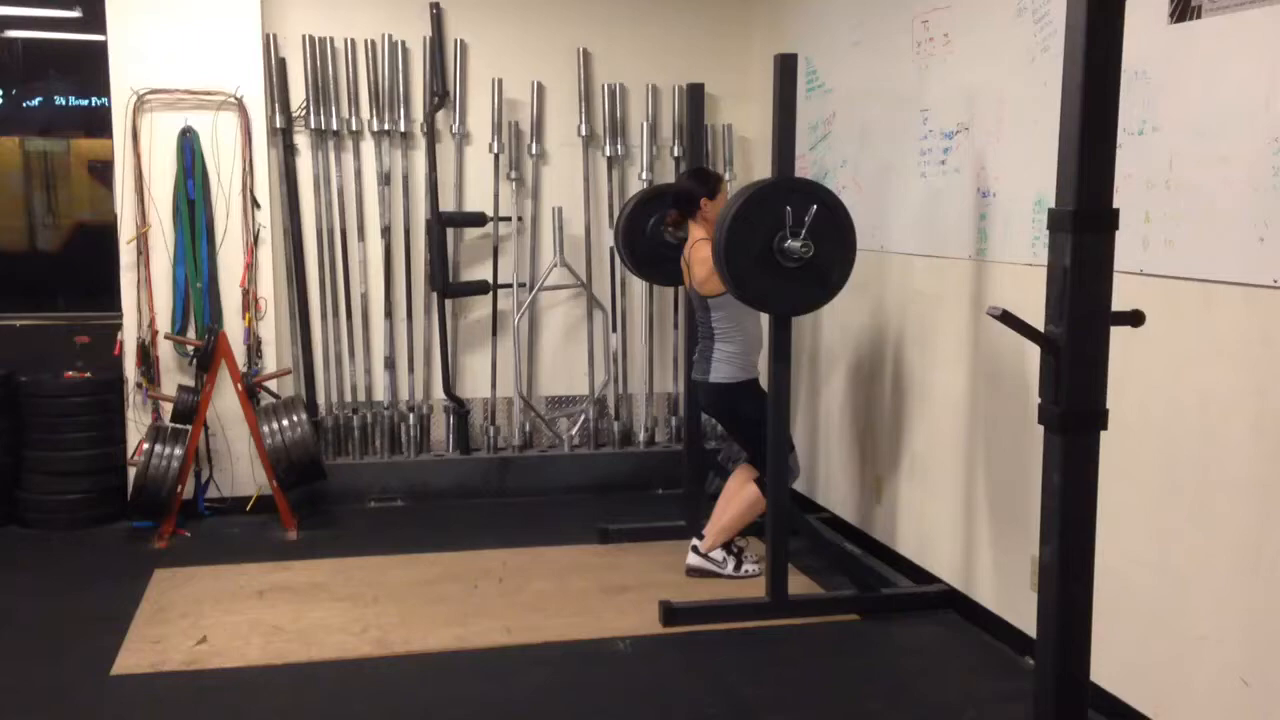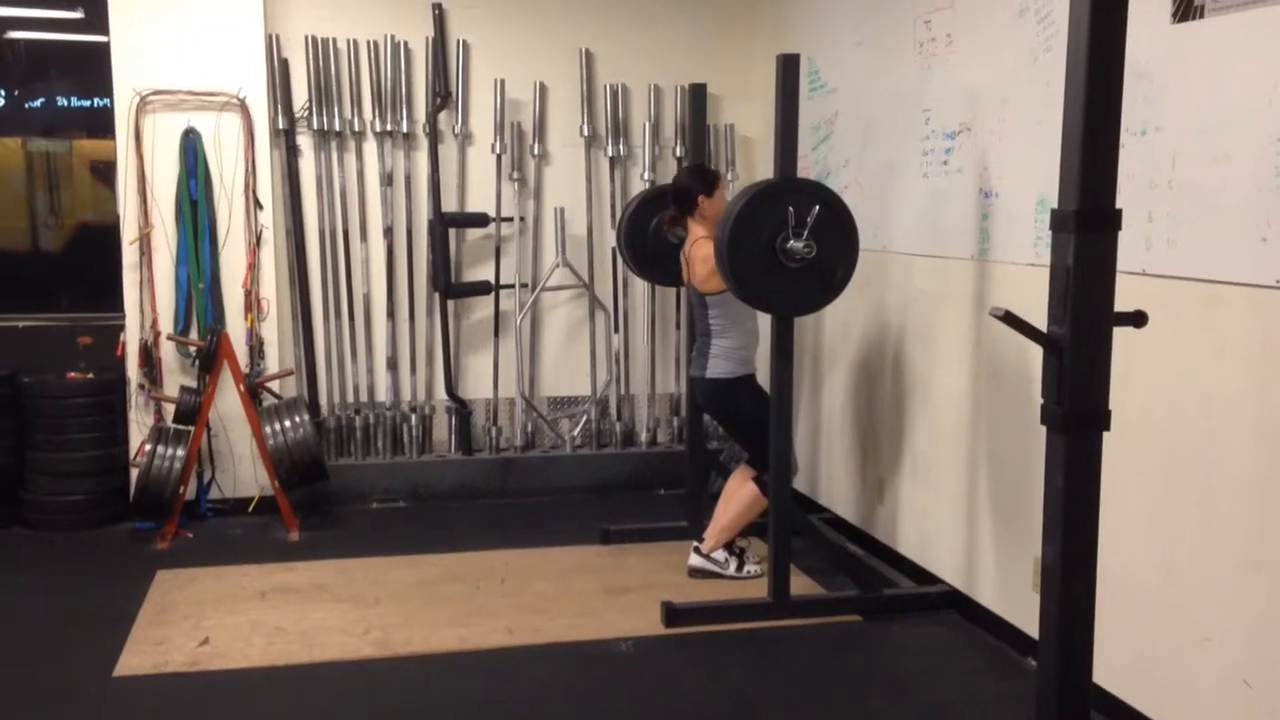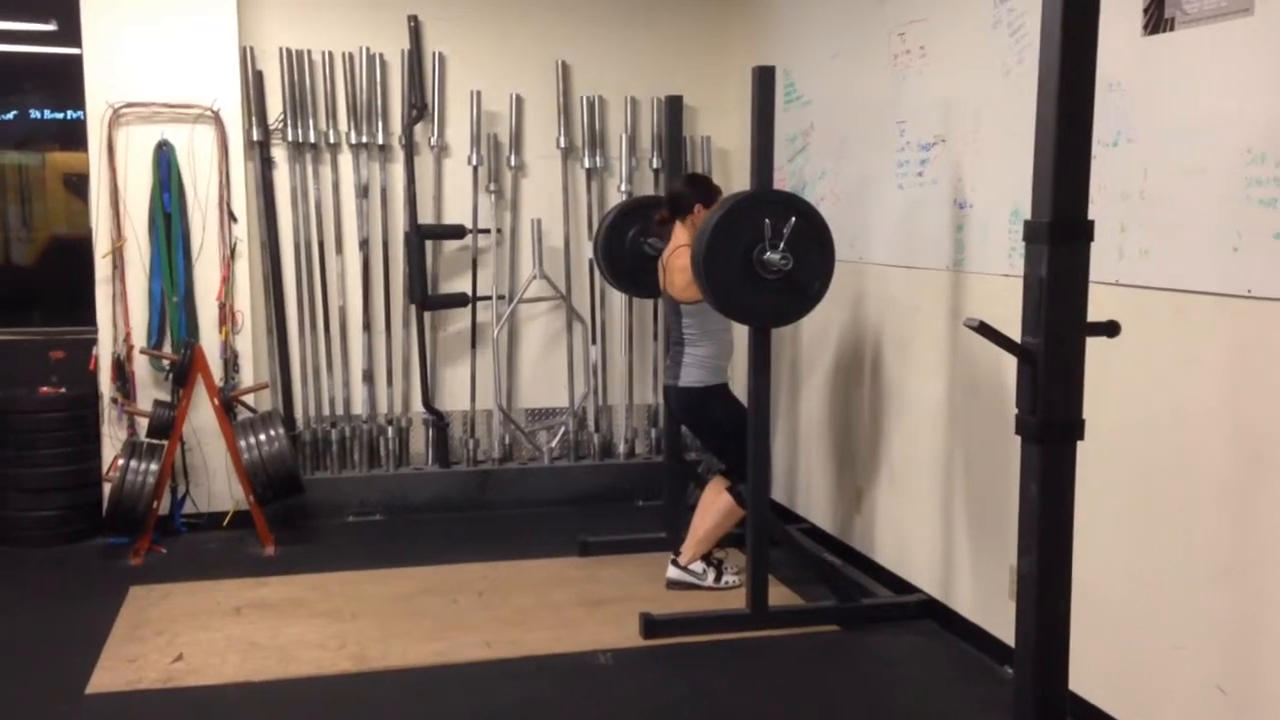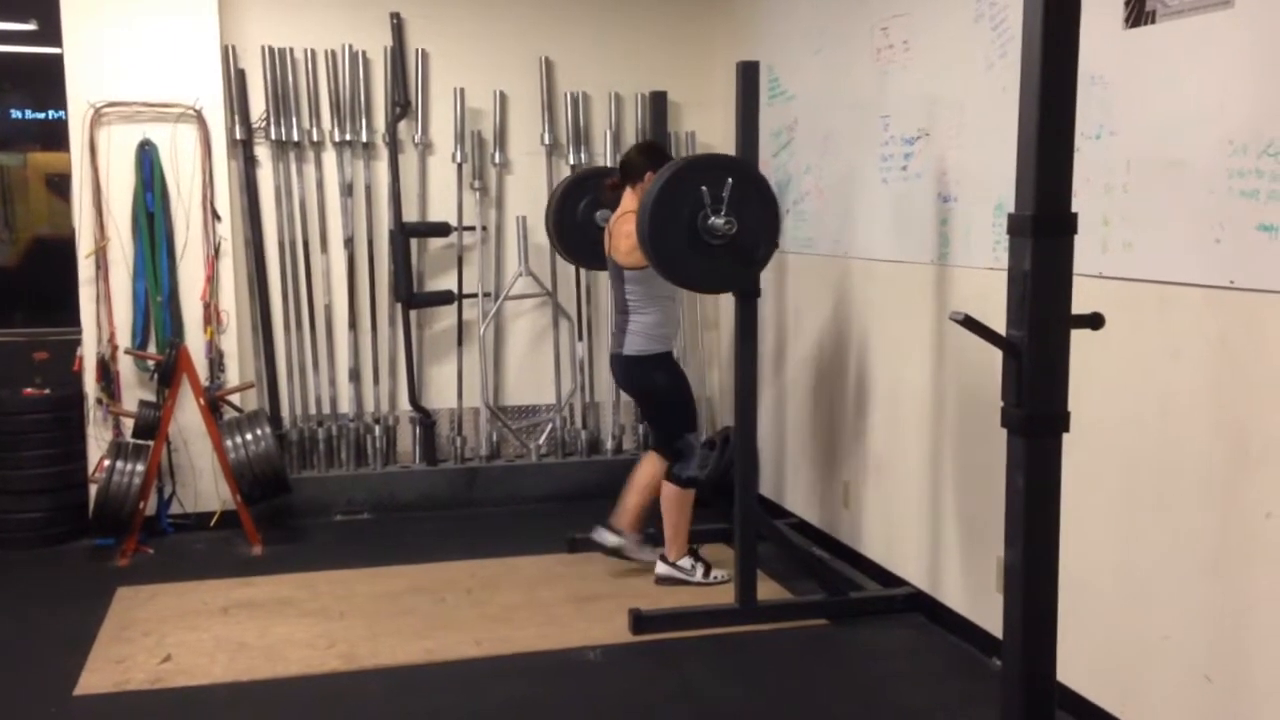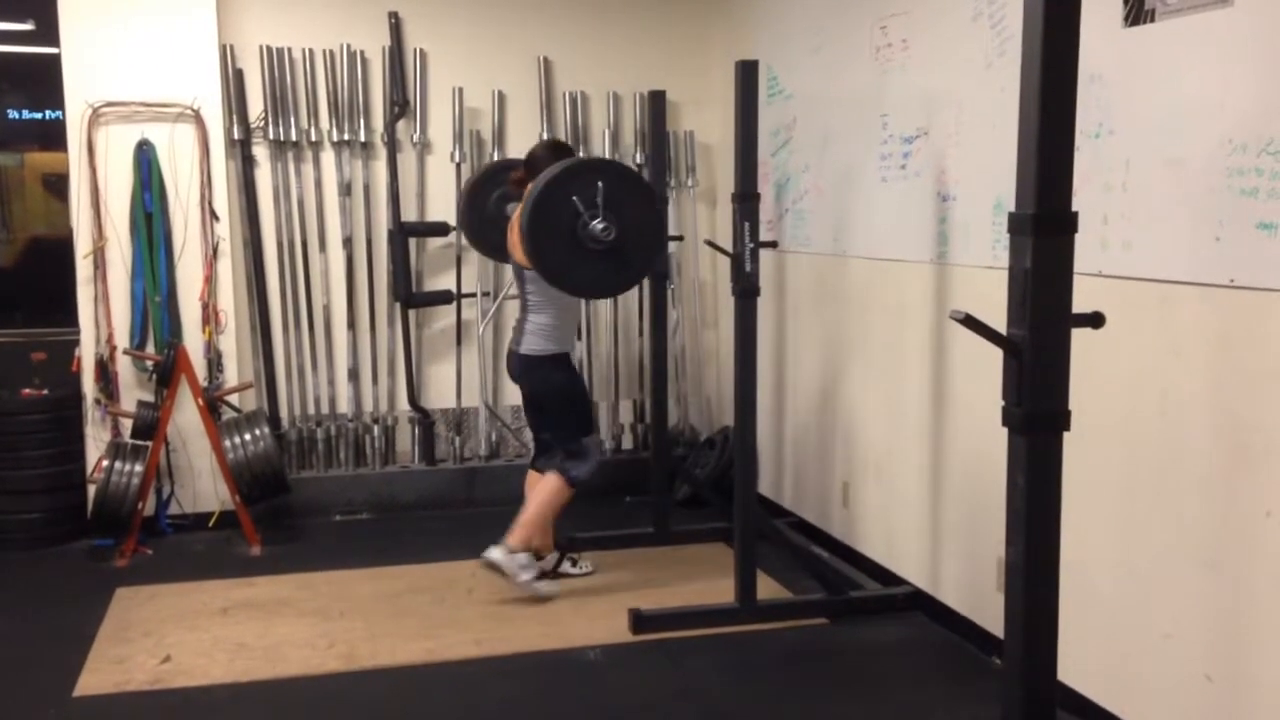
dt=0.7s
person 1, frame 1
left shoulder: (694, 250)
right shoulder: (709, 255)
left hip: (717, 376)
right hip: (728, 381)
left knee: (762, 457)
left ankle: (714, 537)
right ankle: (709, 550)
person 1, frame 2
left shoulder: (694, 247)
right shoulder: (709, 253)
left hip: (713, 374)
right hip: (726, 378)
left knee: (761, 458)
left ankle: (716, 538)
right ankle: (710, 551)
person 1, frame 3
left shoulder: (673, 255)
right shoulder: (689, 262)
left hip: (686, 384)
right hip: (700, 389)
left knee: (737, 467)
right knee: (751, 475)
left ankle: (695, 550)
right ankle: (688, 562)
person 1, frame 4
left shoulder: (618, 223)
right shoulder: (635, 229)
left hip: (632, 354)
right hip: (647, 358)
left knee: (667, 446)
right knee: (683, 452)
left ankle: (620, 528)
right ankle: (676, 560)
person 1, frame 5
left shoulder: (521, 220)
left hip: (532, 353)
right hip: (544, 358)
left knee: (552, 453)
right knee: (581, 456)
left ankle: (542, 553)
right ankle: (513, 548)
